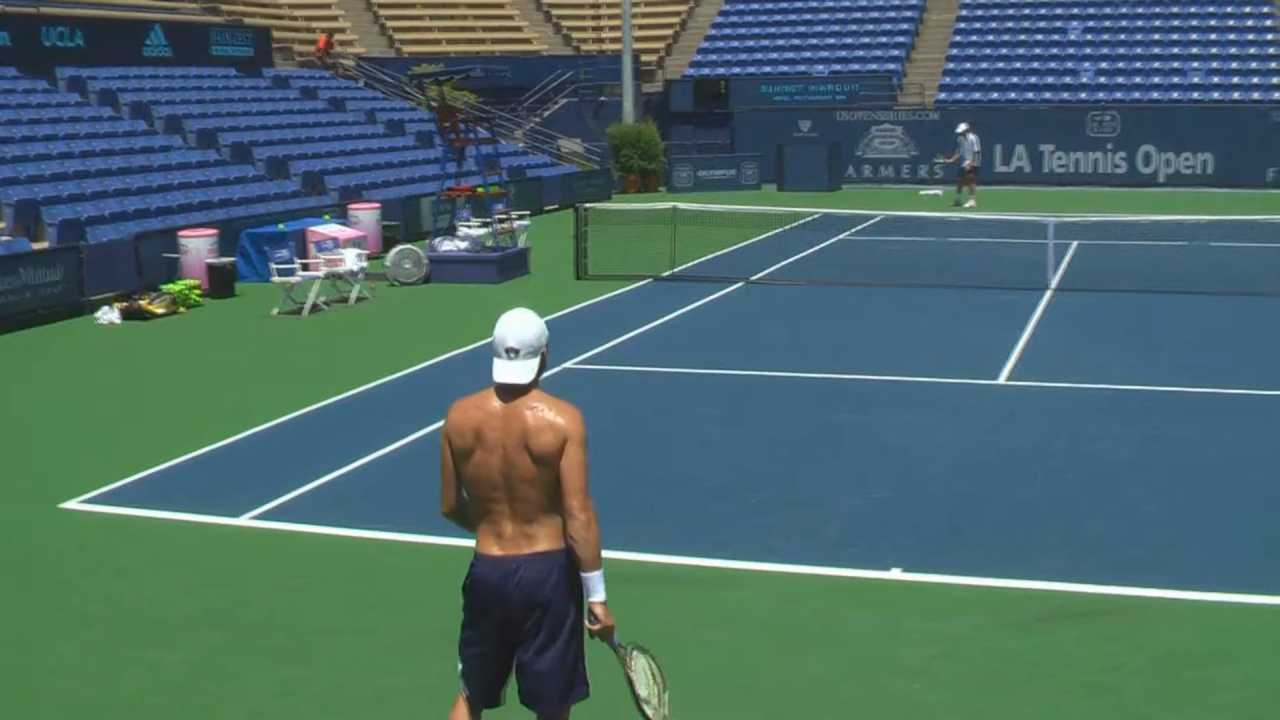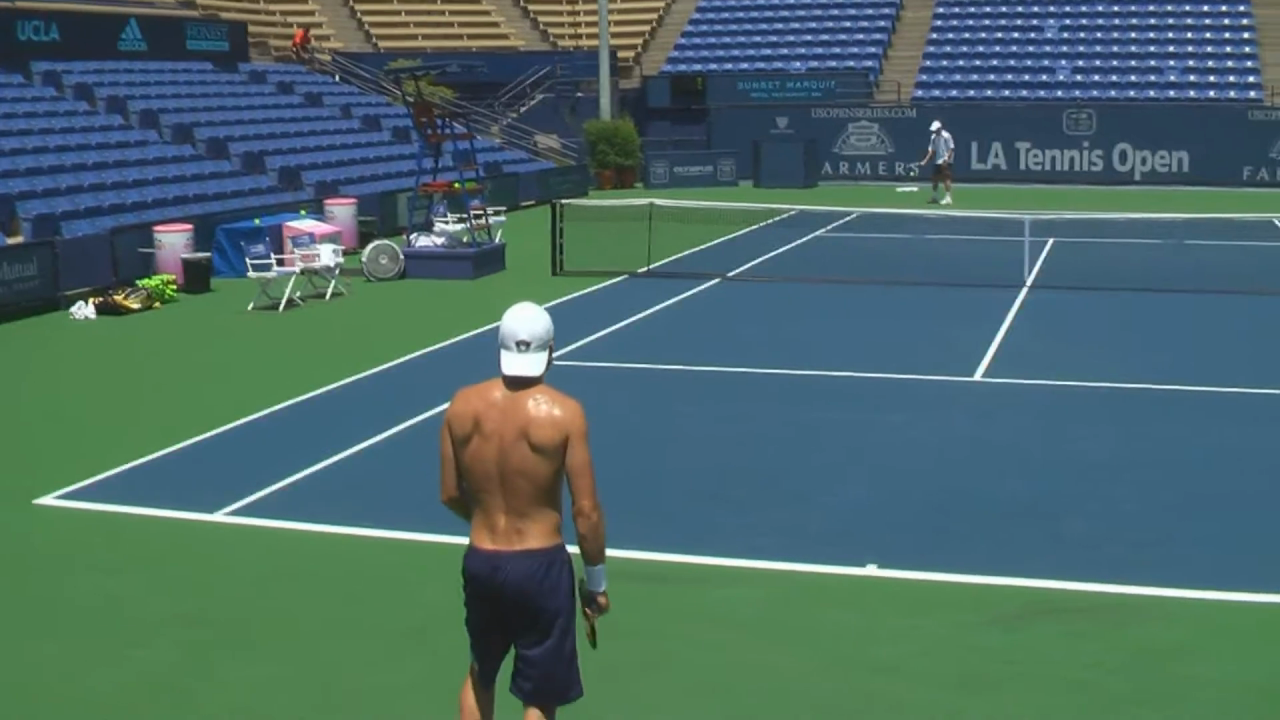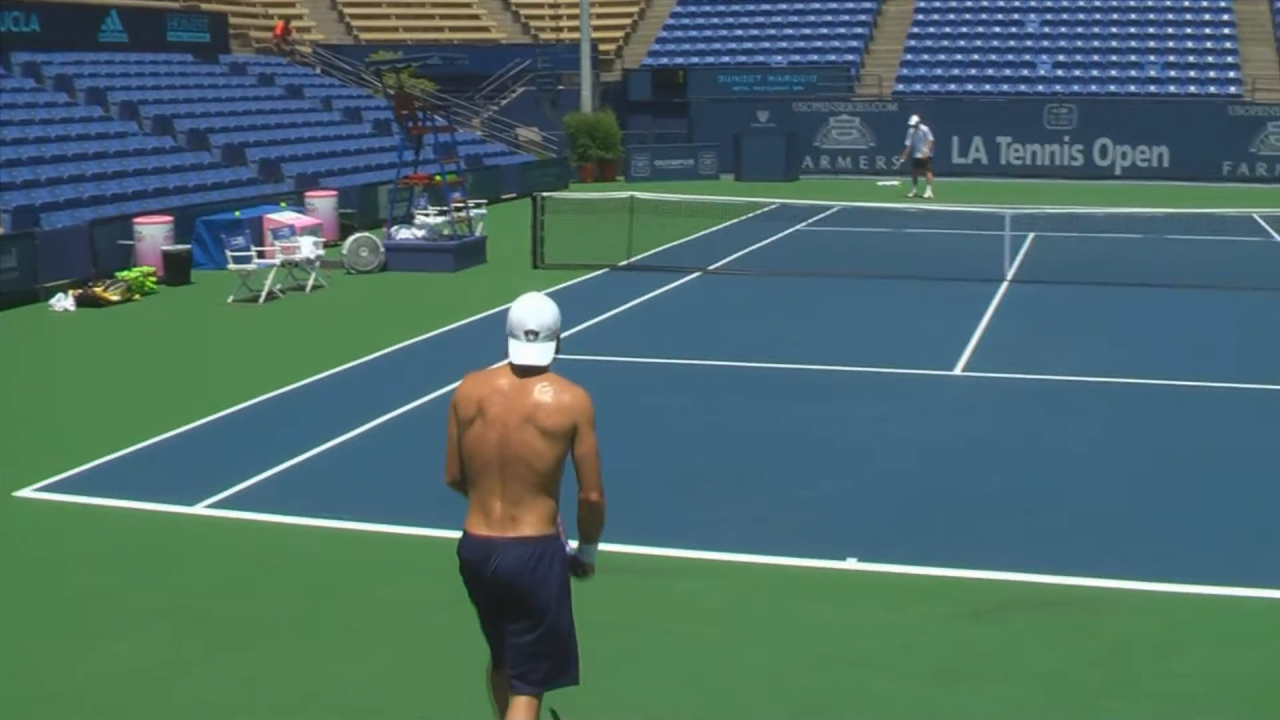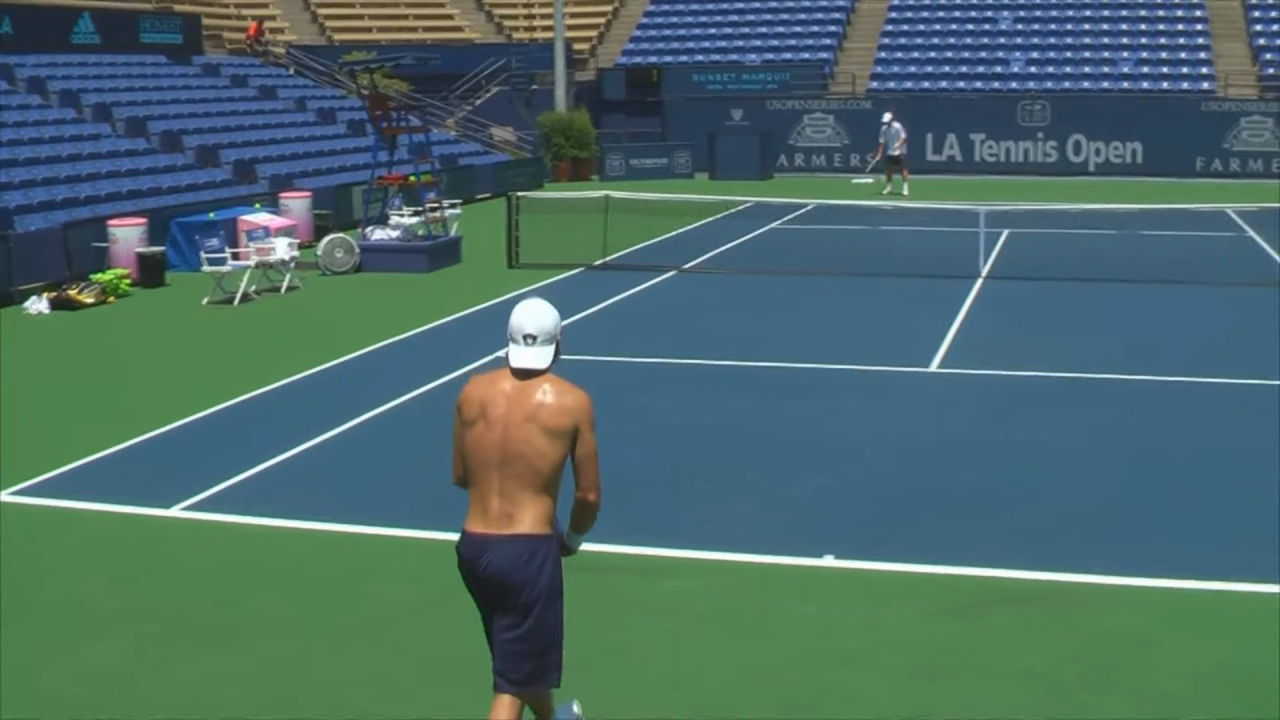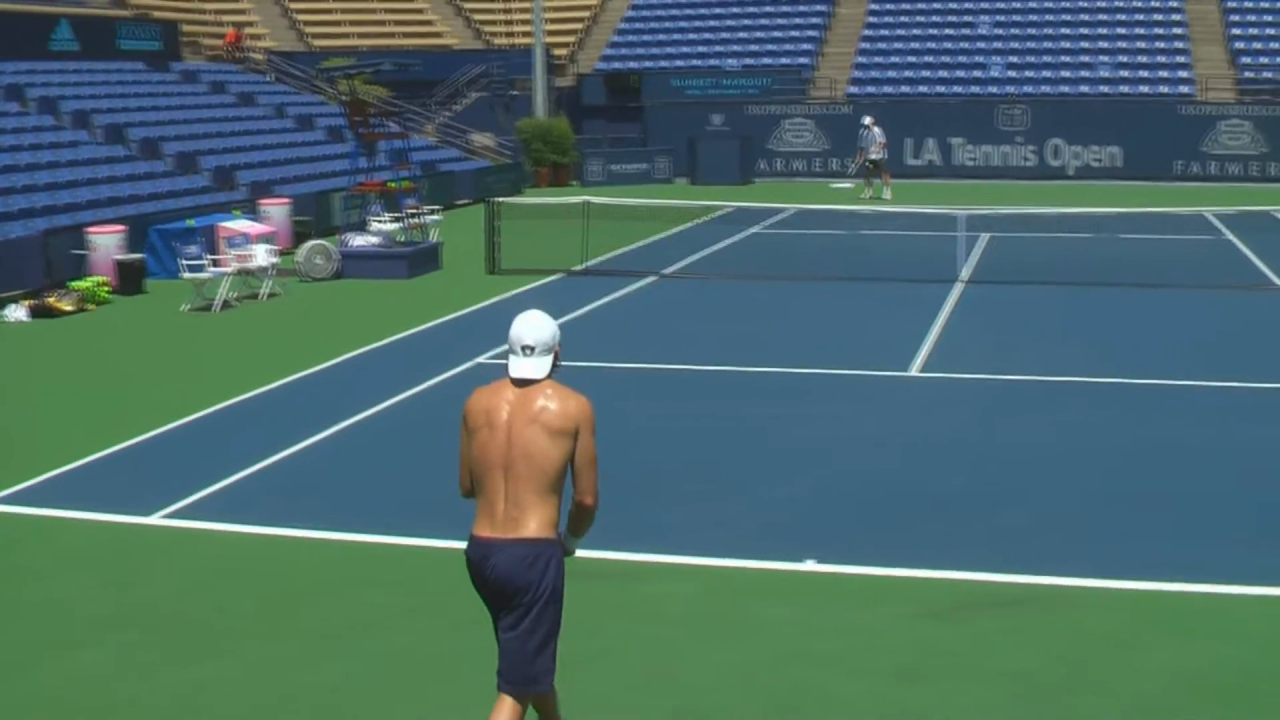
dt=0.5s
person 1, frame 1
left shoulder: (460, 416)
right shoulder: (562, 418)
left elbow: (451, 507)
right elbow: (578, 514)
right wrist: (597, 595)
left hip: (487, 570)
right hip: (548, 571)
person 1, frame 2
left shoulder: (462, 405)
right shoulder: (564, 412)
left elbow: (451, 495)
right elbow: (586, 510)
right wrist: (597, 582)
left hip: (480, 560)
right hip: (541, 566)
left knee: (479, 673)
person 1, frame 3
left shoulder: (469, 390)
right shoulder: (570, 400)
left elbow: (454, 478)
right elbow: (591, 496)
right wrist: (586, 552)
left hip: (475, 548)
right hip: (533, 553)
left knee: (503, 660)
right knee: (528, 683)
person 1, frame 4
left shoulder: (473, 391)
right shoulder: (571, 401)
left elbow: (461, 476)
right elbow: (588, 494)
right wrist: (573, 537)
left hip: (473, 546)
right hip: (527, 551)
left knee: (517, 656)
right knee: (513, 684)
person 1, frame 5
left shoulder: (477, 402)
right shoulder: (572, 406)
left elbow: (467, 487)
right elbow: (586, 499)
right wrist: (571, 539)
left hip: (480, 551)
right hip: (531, 554)
left knee: (530, 656)
